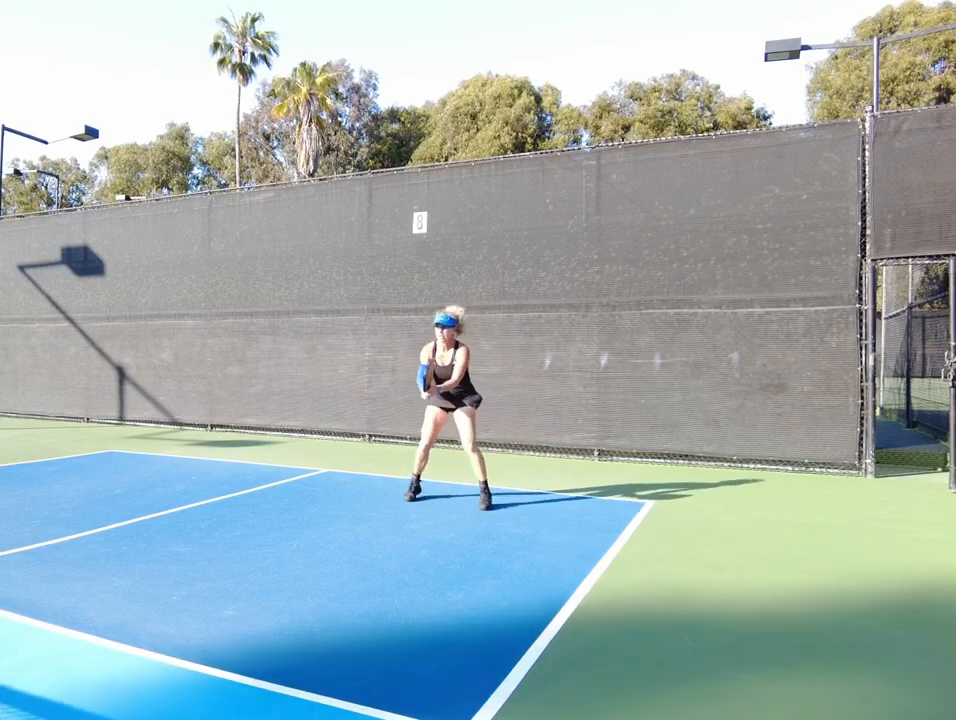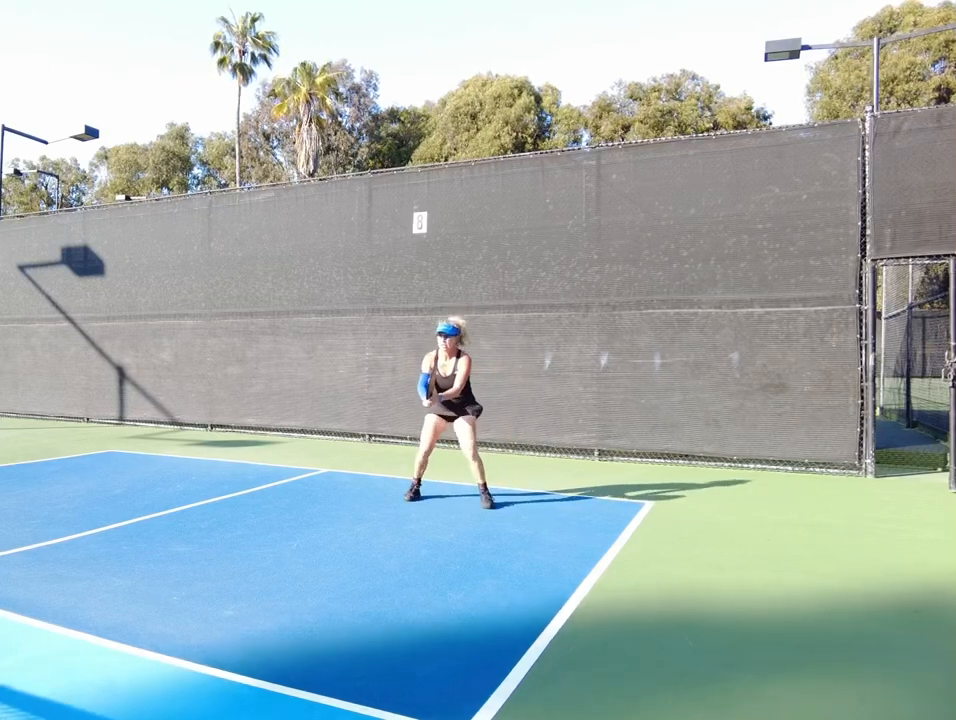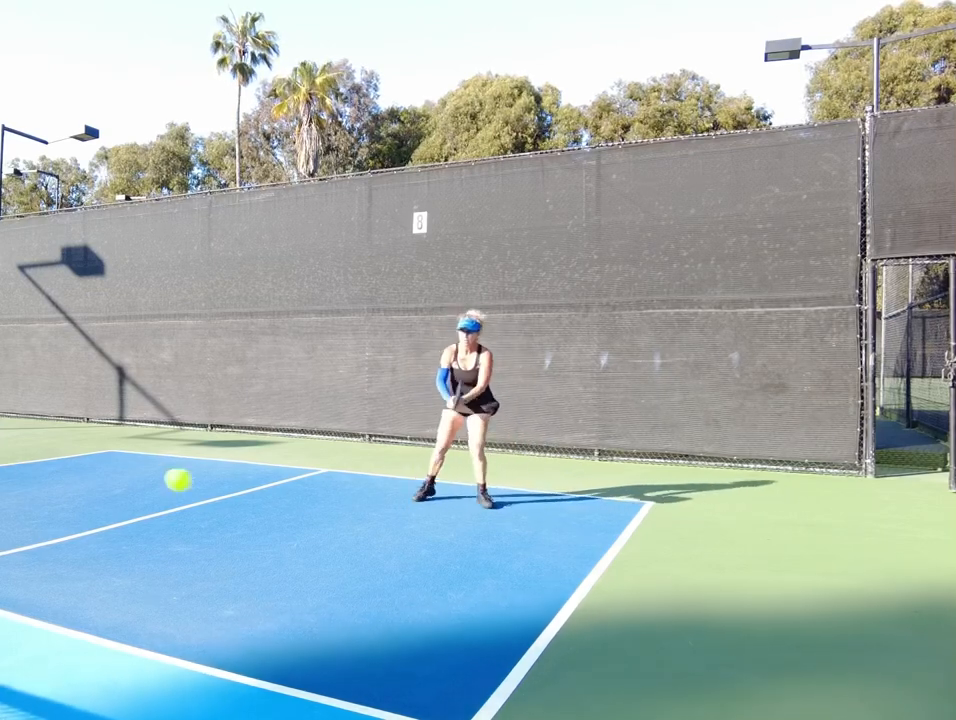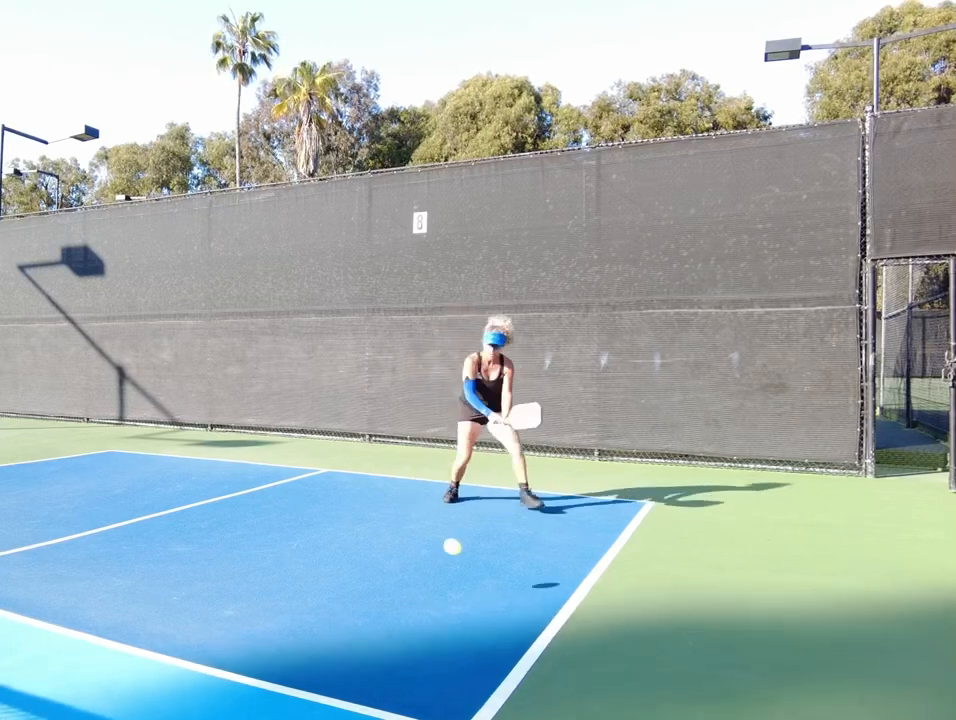
dt=0.2s
person 1, frame 1
left shoulder: (462, 350)
right shoulder: (428, 349)
left elbow: (455, 380)
right elbow: (423, 377)
left wrist: (437, 389)
right wrist: (425, 390)
left hip: (463, 399)
right hip: (439, 400)
left knee: (469, 444)
right knee: (425, 443)
left ankle: (484, 490)
right ankle: (415, 483)
person 1, frame 2
left shoulder: (464, 359)
right shoulder: (430, 358)
left elbow: (457, 389)
right elbow: (423, 385)
left wrist: (438, 397)
right wrist: (426, 398)
left hip: (463, 408)
right hip: (438, 408)
left knee: (470, 451)
right knee: (424, 449)
left ankle: (484, 491)
right ankle: (415, 487)
person 1, frame 3
left shoulder: (485, 354)
right shoulder: (450, 352)
left elbow: (482, 385)
right elbow: (441, 380)
left wrist: (464, 398)
right wrist: (449, 398)
left hip: (479, 405)
right hip: (455, 404)
left knee: (476, 448)
right knee: (441, 446)
left ankle: (481, 492)
right ankle: (428, 485)
person 1, frame 4
left shoulder: (507, 365)
right shoulder: (472, 361)
left elbow: (507, 394)
right elbow: (470, 394)
left wrist: (505, 417)
right wrist: (489, 413)
left hip: (497, 411)
right hip: (471, 410)
left knee: (515, 447)
right knee: (463, 456)
left ankle: (524, 492)
right ankle: (453, 488)
